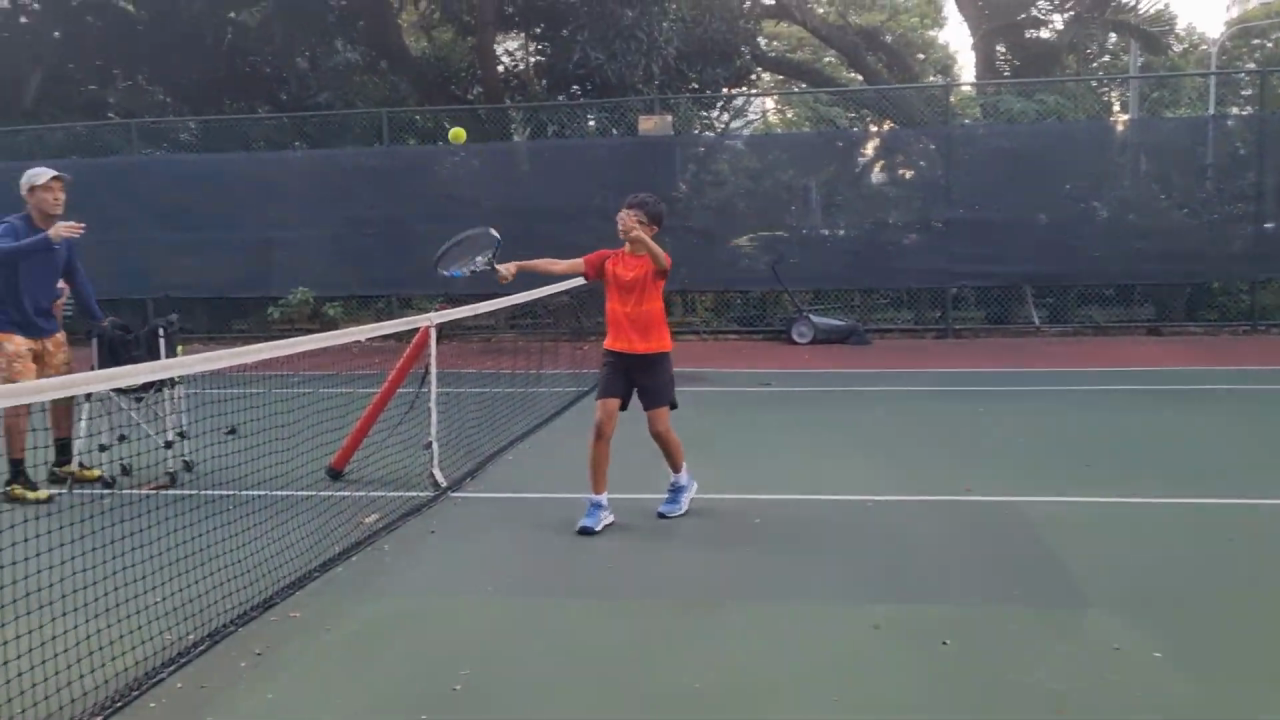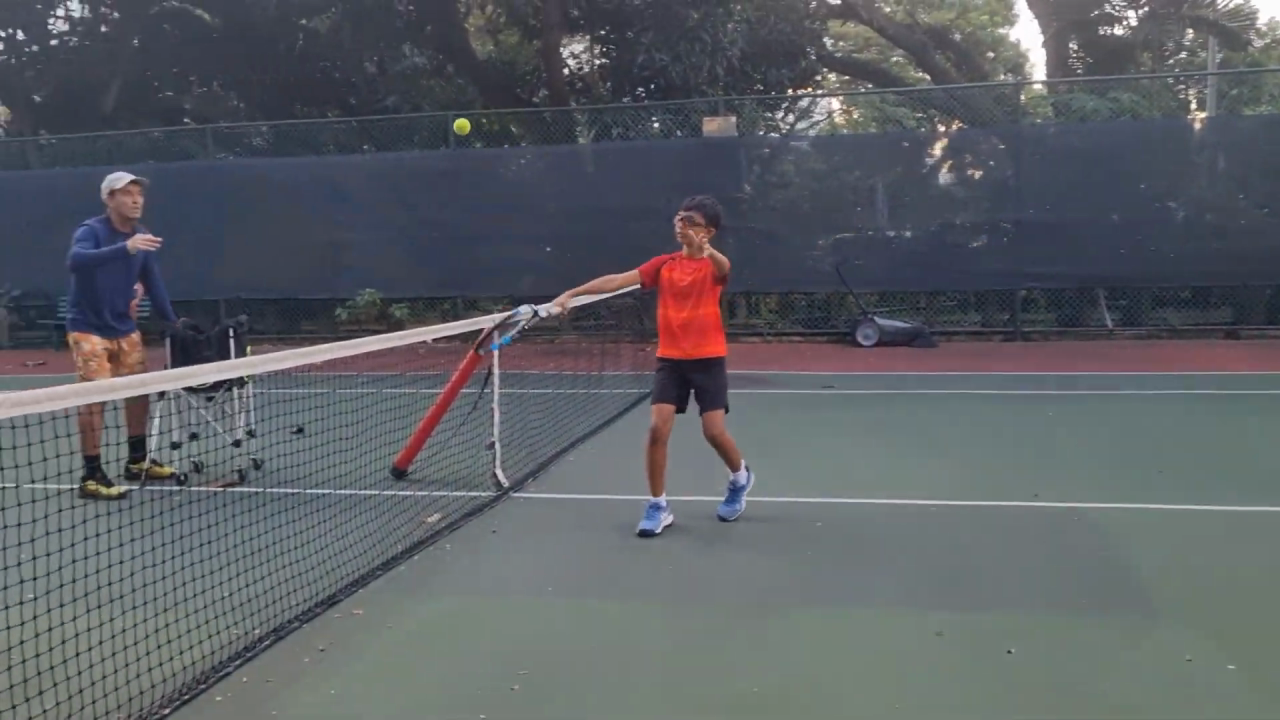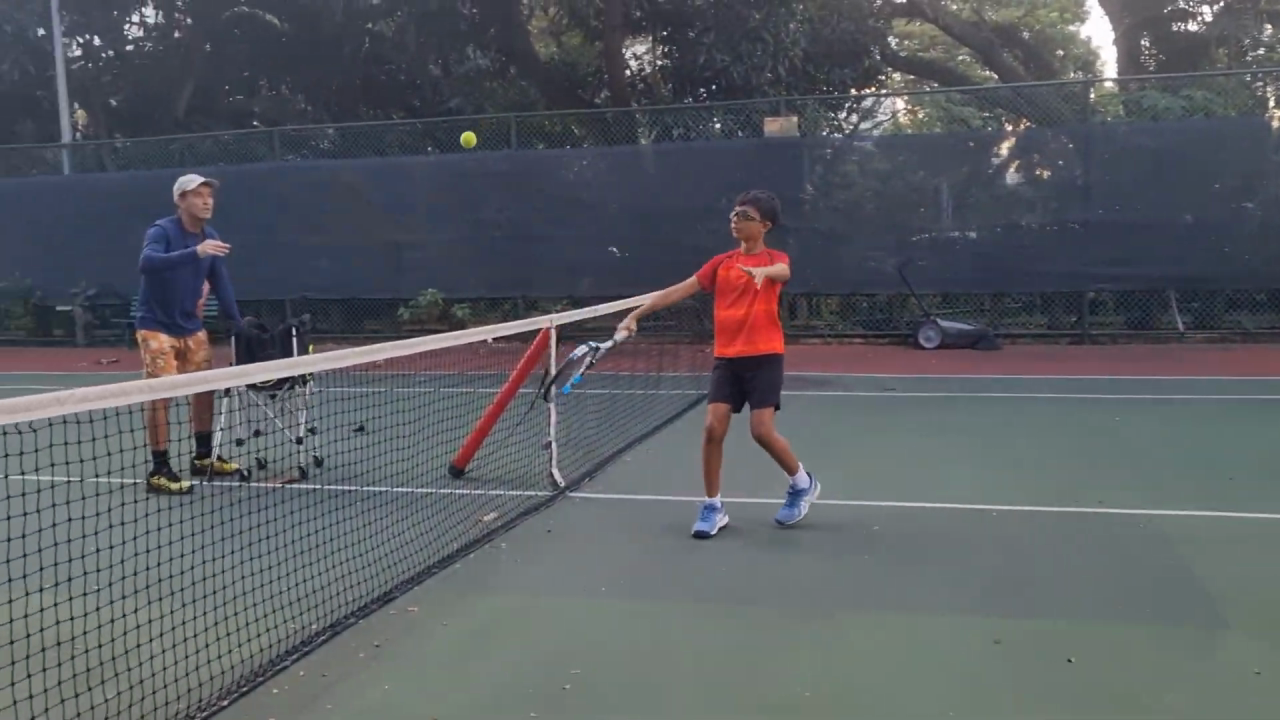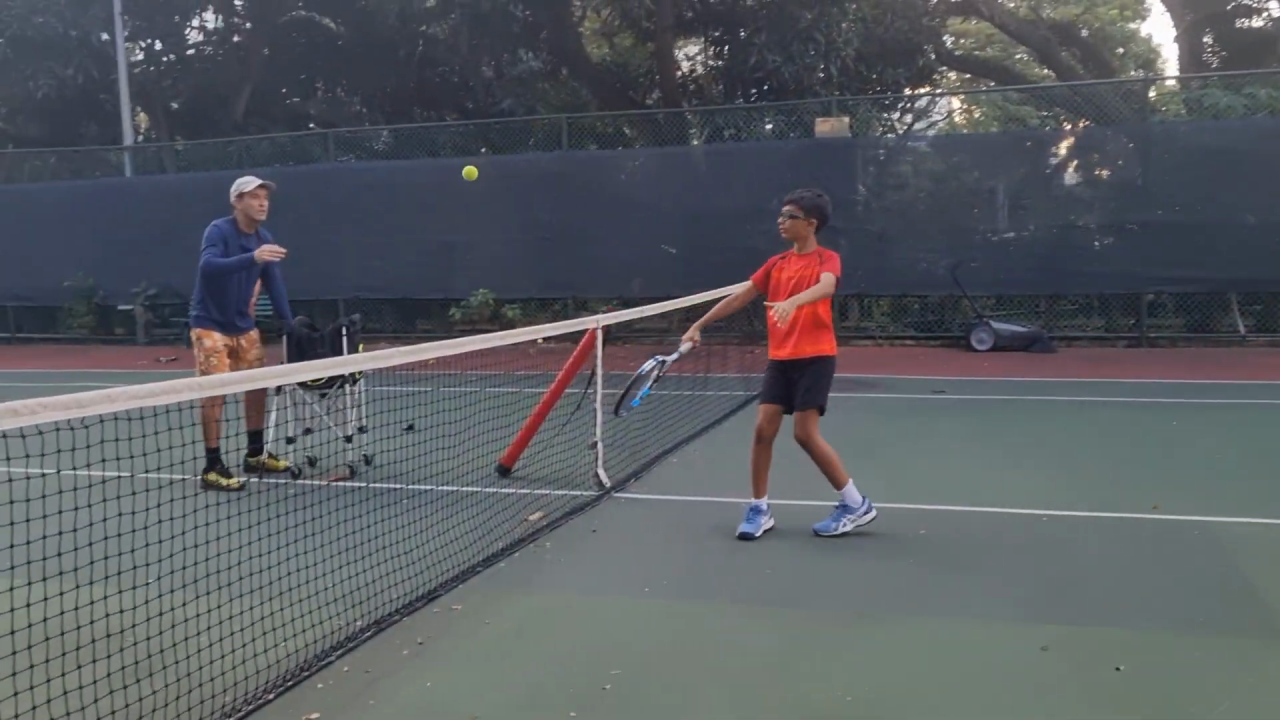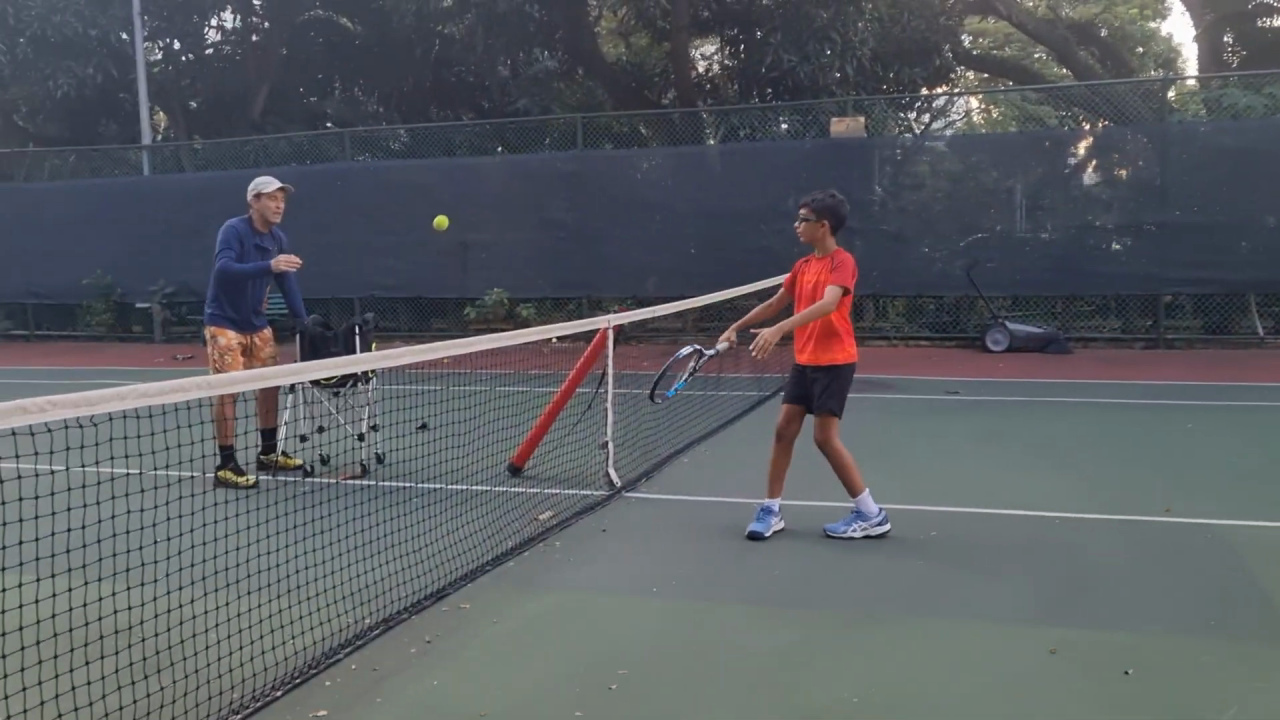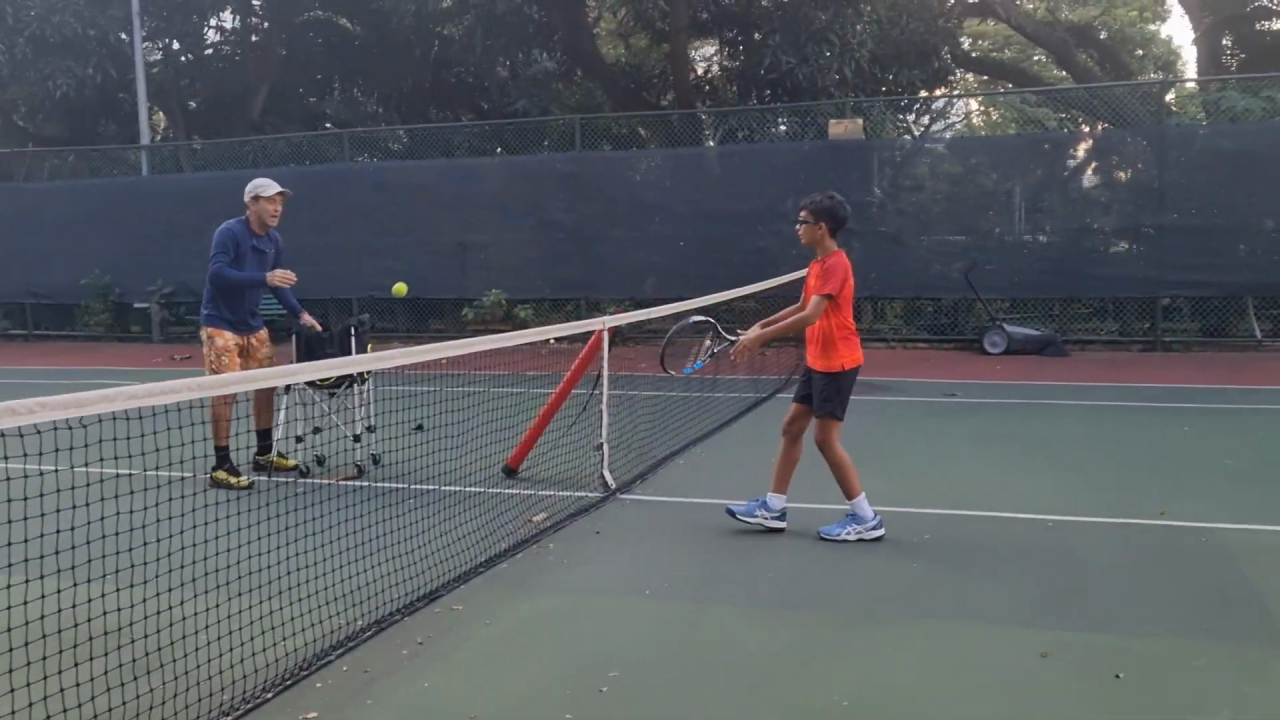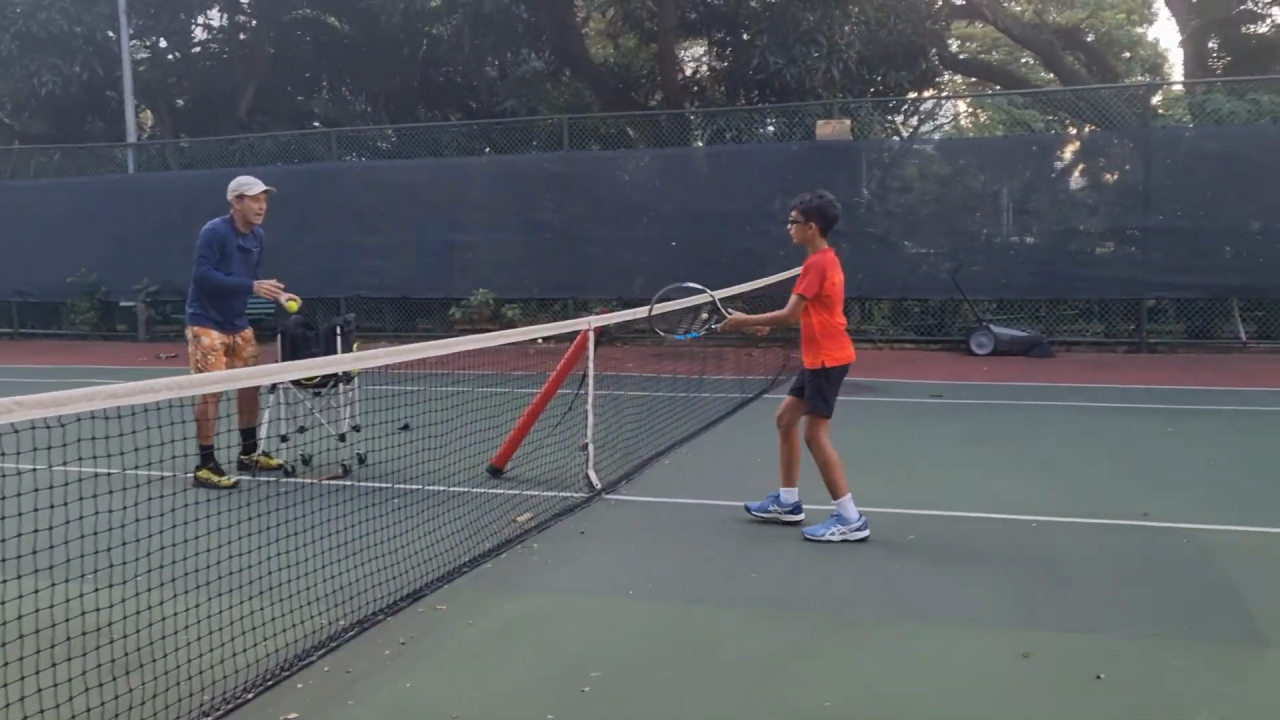
dt=0.1s
person 1, frame 1
left shoulder: (658, 261)
right shoulder: (607, 258)
left elbow: (659, 261)
right elbow: (560, 267)
left wrist: (641, 239)
right wrist: (517, 266)
left hip: (653, 353)
right hip: (617, 353)
left knee: (660, 428)
right knee: (602, 426)
left ankle: (682, 482)
right ankle: (598, 505)
person 1, frame 2
left shoulder: (716, 263)
right shoulder: (662, 264)
left elbow: (722, 267)
right elbow: (617, 281)
left wrist: (708, 252)
right wrist: (572, 294)
left hip: (708, 358)
right hip: (669, 358)
left knee: (715, 430)
right knee: (658, 429)
left ankle: (741, 477)
right ankle: (658, 506)
person 1, frame 3
left shoulder: (774, 258)
right shoulder: (721, 263)
left elbow: (783, 271)
right elbow: (680, 291)
left wrist: (765, 271)
right wrist: (636, 314)
left hip: (765, 355)
right hip: (727, 357)
left knee: (762, 430)
right knee: (713, 428)
left ankle: (802, 482)
right ankle: (713, 507)
person 1, frame 4
left shoulder: (827, 258)
right shoulder: (775, 263)
left elbow: (826, 288)
right elbow: (738, 299)
left wrist: (795, 301)
right wrist: (699, 325)
left hip: (814, 357)
right hip: (779, 358)
left knee: (806, 433)
right knee: (762, 431)
left ankle: (855, 504)
right ankle: (758, 510)
person 1, frame 5
left shoulder: (843, 261)
right shoulder: (802, 266)
left elbow: (827, 306)
right elbow: (774, 303)
left wrist: (779, 330)
right wrist: (736, 327)
left hip: (835, 362)
right hip: (805, 361)
left knee: (825, 438)
right knee: (784, 430)
left ankle: (870, 514)
right ankle: (771, 509)
person 1, frame 6
left shoulder: (834, 265)
right shoulder: (822, 264)
left elbow: (810, 315)
right elbow: (801, 309)
left wrist: (760, 335)
right wrist: (761, 327)
left hip: (837, 363)
right hip: (819, 362)
left knee: (826, 439)
right knee: (792, 427)
left ankle: (865, 518)
right ankle: (773, 506)
person 1, frame 7
left shoulder: (819, 263)
right shoulder: (820, 262)
left elbow: (791, 314)
left wrist: (744, 322)
right wrist: (752, 320)
left hip: (827, 360)
right hip: (815, 359)
left knee: (815, 435)
right knee: (785, 420)
left ankle: (850, 518)
right ankle: (788, 501)
person 2, frame 1
left shoulder: (64, 237)
left elbow: (76, 279)
left wrist: (99, 319)
right wrist: (47, 236)
left hip: (49, 327)
left knee: (65, 391)
left ankle: (63, 464)
person 2, frame 2
left shoulder: (142, 236)
right shoulder: (91, 230)
left elbow: (152, 280)
right elbow: (76, 262)
left wrist: (172, 322)
right wrist: (125, 248)
left hip: (124, 328)
right hip: (89, 328)
right knee: (95, 398)
left ankle: (137, 461)
right ankle: (92, 475)
person 2, frame 3
left shoulder: (210, 238)
right shoulder: (162, 231)
left elbow: (219, 281)
right elbow: (148, 264)
left wrist: (237, 323)
right wrist: (195, 252)
left hip: (191, 326)
right hip: (157, 326)
left knee: (205, 388)
right knee: (162, 394)
left ankle: (203, 457)
right ankle: (159, 470)
person 2, frame 4
left shoulder: (265, 238)
right shoulder: (218, 231)
left elbow: (273, 280)
right elbow: (207, 266)
left wrist: (289, 321)
right wrist: (253, 258)
left hip: (244, 324)
right hip: (210, 324)
left knee: (257, 385)
right knee: (216, 391)
left ankle: (255, 454)
right ankle: (212, 467)
person 2, frame 5
left shoulder: (278, 238)
right shoulder: (233, 230)
left elbow: (287, 282)
right elbow: (223, 270)
left wrist: (303, 320)
right wrist: (269, 266)
left hip: (257, 323)
right hip: (225, 322)
left knee: (270, 383)
right knee: (229, 389)
left ankle: (269, 452)
right ankle: (225, 465)
person 2, frame 6
left shoulder: (274, 239)
right shoulder: (229, 232)
left elbow: (279, 282)
right elbow: (216, 274)
left wrist: (301, 313)
right wrist: (264, 278)
left hip: (253, 323)
right hip: (221, 323)
left knee: (266, 384)
right knee: (226, 390)
left ankle: (265, 453)
right ankle: (222, 466)
person 2, frame 7
left shoulder: (258, 237)
right shoulder: (214, 232)
right elbow: (201, 276)
left wrist: (277, 294)
right wrist: (249, 285)
left hip: (238, 323)
right hip: (206, 322)
left knee: (251, 382)
right knee: (211, 389)
left ankle: (249, 452)
right ankle: (205, 464)
